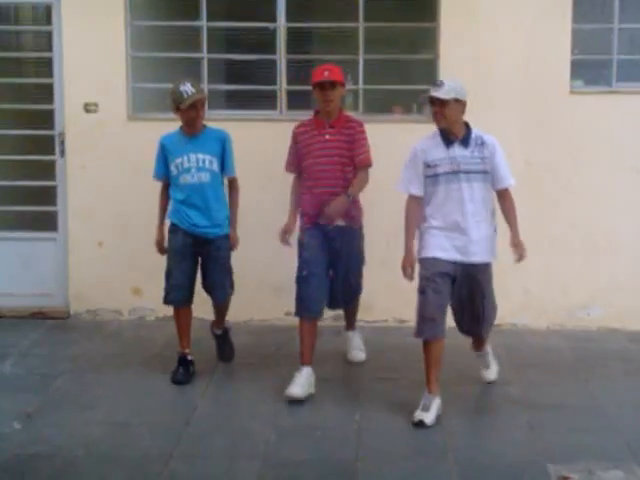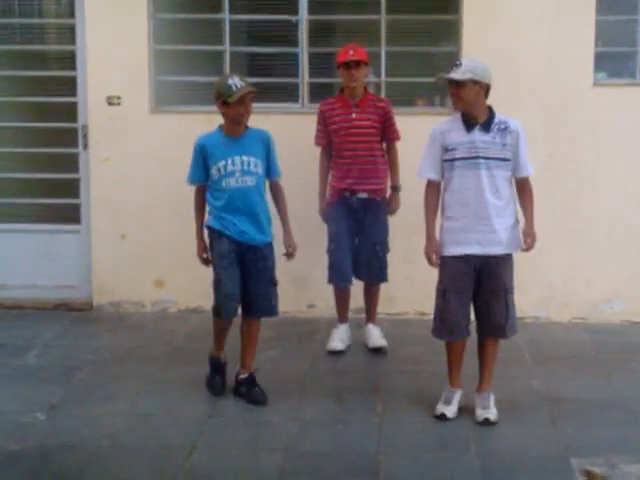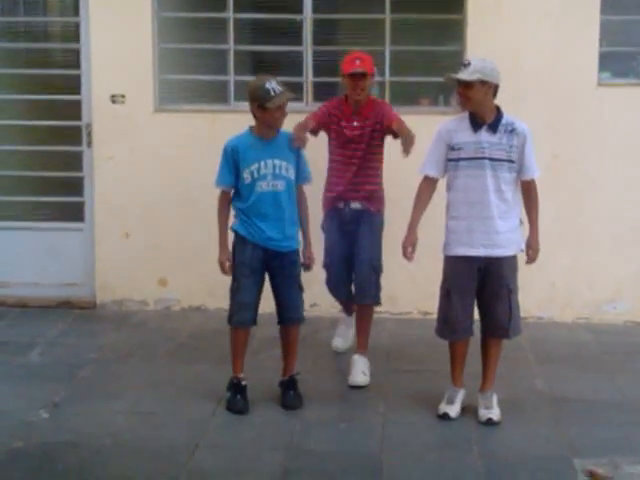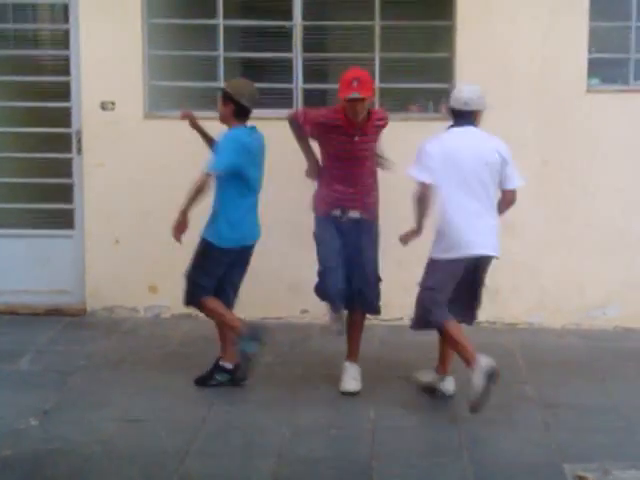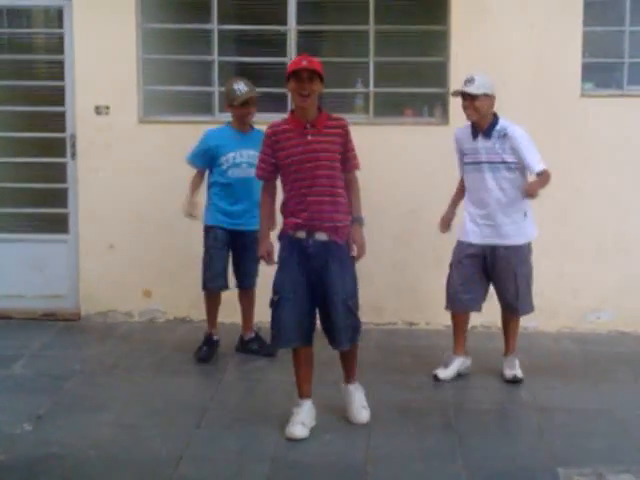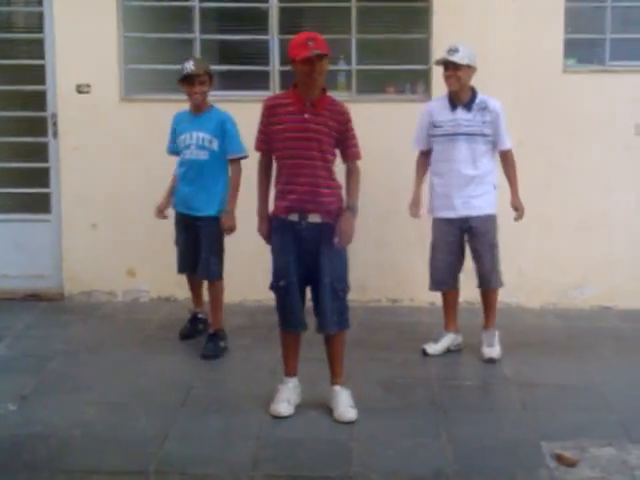
dt=0.7s
person 1, frame 1
left shoulder: (354, 127)
right shoulder: (302, 131)
left elbow: (363, 174)
right elbow: (298, 177)
left wrist: (344, 200)
right wrist: (291, 217)
left hip: (347, 221)
right hip: (313, 223)
left knee: (349, 286)
right knee: (309, 291)
left ankle: (351, 331)
right ankle: (305, 370)
person 1, frame 2
left shoulder: (381, 107)
right shoulder: (327, 109)
left elbow: (391, 150)
right elbow: (325, 154)
left wrist: (395, 189)
right wrist: (322, 196)
left hip: (373, 196)
right hip: (340, 197)
left knee: (374, 260)
right knee: (340, 262)
left ankle: (371, 324)
right ankle: (341, 325)
person 1, frame 3
left shoulder: (381, 109)
right shoulder: (331, 109)
left elbow: (400, 128)
right elbow: (304, 126)
left wrist: (405, 135)
right wrist: (299, 133)
left hip: (368, 207)
right hip: (335, 205)
left knee: (366, 278)
right knee: (336, 275)
left ankle: (361, 355)
right ankle: (348, 315)
person 1, frame 4
left shoulder: (379, 119)
right shoulder: (322, 119)
right elbow: (295, 118)
right wrist: (312, 160)
left hip: (364, 217)
right hip: (331, 215)
left knee: (362, 288)
right knee: (333, 285)
left ankle: (351, 363)
right ankle: (338, 306)
person 1, frame 5
left shoulder: (339, 127)
right shoulder: (276, 133)
left elbow: (350, 177)
right elbow: (268, 187)
left wrist: (357, 224)
right wrist: (264, 235)
left hip: (335, 236)
right hip: (295, 239)
left knee: (343, 317)
right knee: (294, 320)
left ankle: (352, 384)
right ankle: (305, 404)
person 1, frame 6
left shoulder: (339, 112)
right shoulder: (273, 107)
left elbow: (352, 167)
right elbow: (265, 162)
left wrist: (349, 212)
right wrist: (262, 211)
left hip: (328, 220)
right hip: (287, 221)
left knee: (333, 303)
right knee: (288, 302)
left ankle: (339, 387)
right ankle: (289, 383)
person 2, frame 1
left shoulder: (487, 145)
right shoulder: (423, 149)
left elbow: (503, 191)
right elbow: (414, 200)
left wrist: (515, 233)
right wrist: (409, 248)
left hip: (478, 247)
right hip: (438, 247)
left knee: (480, 315)
right knee: (431, 319)
left ankle: (482, 348)
right ankle: (432, 396)
person 2, frame 2
left shoulder: (511, 131)
right shoulder: (442, 132)
left elbow: (523, 182)
right elbow: (433, 186)
left wrist: (529, 222)
right wrist: (430, 234)
left hip: (498, 243)
right hip: (456, 243)
left knee: (493, 318)
right knee: (453, 317)
left ankle: (485, 392)
right ankle: (453, 389)
person 2, frame 3
left shoulder: (518, 131)
right shoulder: (449, 131)
left elbow: (528, 185)
right elbow: (429, 181)
left wrist: (534, 232)
right wrist: (412, 228)
left hip: (502, 244)
right hip: (461, 243)
left knee: (497, 320)
right knee: (456, 317)
left ankle: (487, 392)
right ankle: (456, 388)
person 2, frame 4
left shoulder: (433, 145)
right shoulder: (495, 145)
left elbow: (424, 192)
right elbow: (510, 196)
left wrist: (417, 227)
left hip: (451, 243)
right hip: (482, 243)
left knee: (436, 313)
right knee: (457, 311)
left ankle: (478, 364)
right ankle: (444, 374)
person 2, frame 5
left shoulder: (513, 134)
right shoulder: (461, 136)
left elbow: (542, 172)
left wrist: (536, 185)
right wrist: (451, 209)
left hip: (511, 232)
right hip: (473, 232)
left knee: (513, 298)
right knee: (459, 292)
left ankle: (509, 357)
right ankle: (460, 356)
person 2, frame 6
left shoulder: (492, 108)
right shoulder: (431, 110)
left elbow: (505, 152)
right elbow: (424, 153)
left wrist: (515, 193)
right wrist: (417, 190)
left hip: (481, 205)
right hip: (444, 205)
left knee: (487, 270)
right knee: (445, 271)
left ankle: (490, 332)
right ankle: (451, 333)
person 3, frame 1
left shoulder: (220, 138)
right shoulder: (166, 143)
left elbow: (232, 182)
right elbow: (165, 188)
left wrist: (234, 225)
right wrist: (160, 229)
left hip: (216, 230)
right hip: (181, 231)
left knee: (222, 292)
right knee: (179, 295)
left ankle: (219, 327)
right ankle: (185, 357)
person 3, frame 2
left shoulder: (263, 139)
right shoulder: (205, 144)
left elbow: (275, 186)
right elbow: (200, 192)
left wrist: (288, 231)
right wrist: (200, 237)
left hip: (259, 237)
right hip: (223, 236)
left knee: (257, 308)
right knee: (227, 302)
left ankle: (246, 374)
right ankle: (217, 359)
person 3, frame 3
left shoulder: (292, 144)
right shoulder: (235, 147)
left elbow: (299, 194)
right elbow: (225, 197)
left wrist: (307, 243)
right wrist: (223, 246)
left hip: (286, 245)
right hip: (249, 243)
left knee: (292, 315)
right knee: (242, 315)
left ankle: (289, 379)
right ankle: (237, 382)
person 3, frame 4
left shoulder: (237, 141)
right shoulder: (250, 138)
left elbow: (208, 178)
left wrist: (182, 215)
right wrist: (196, 125)
left hip: (224, 233)
right hip: (243, 234)
left knee: (199, 293)
right knee: (217, 294)
left ankle: (244, 334)
right ankle: (229, 361)
person 3, frame 5
left shoulder: (263, 139)
right shoulder: (212, 138)
right elbow: (199, 174)
right wrist: (191, 198)
left hip: (250, 223)
right hip: (218, 222)
left knee: (247, 282)
right knee: (213, 283)
left ankle: (248, 335)
right ankle: (211, 336)
person 3, frame 6
left shoulder: (222, 120)
right shoulder: (178, 120)
left elbow: (235, 166)
left wrist: (230, 210)
right wrist: (167, 197)
left hip: (211, 210)
right hip: (183, 208)
left knee: (212, 270)
right knee: (189, 266)
left ankle: (217, 331)
right ankle: (199, 314)
